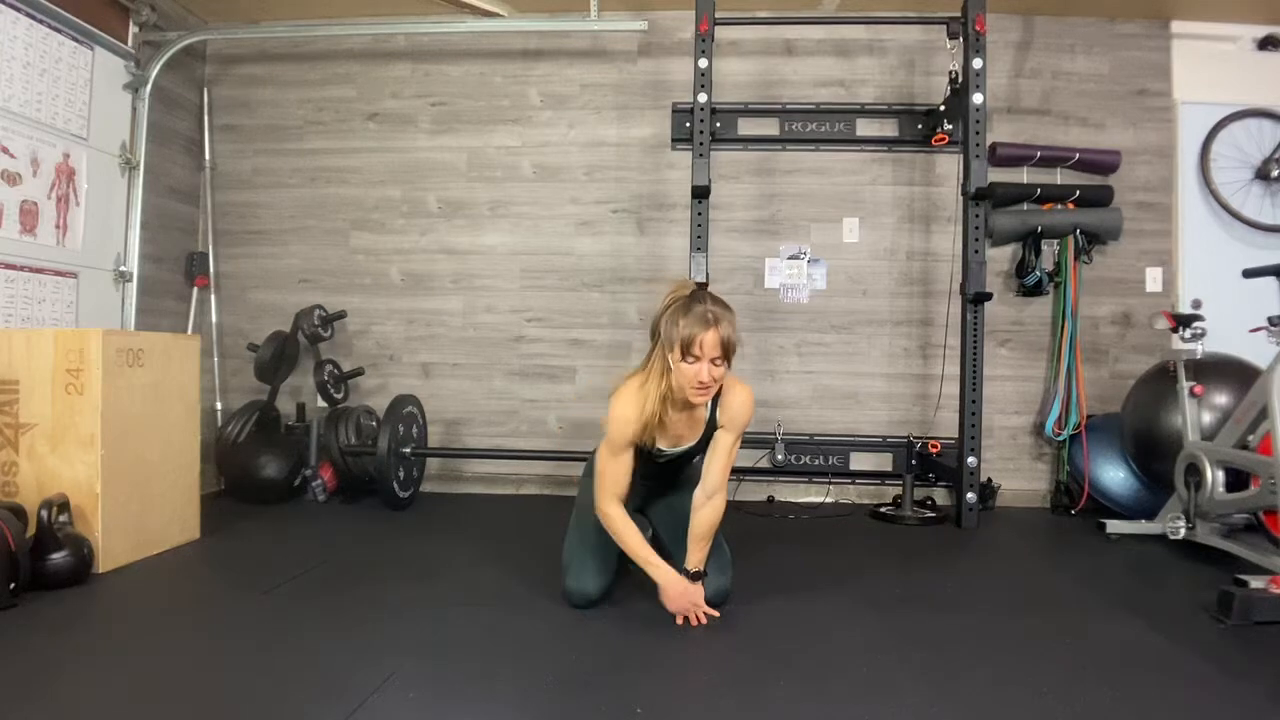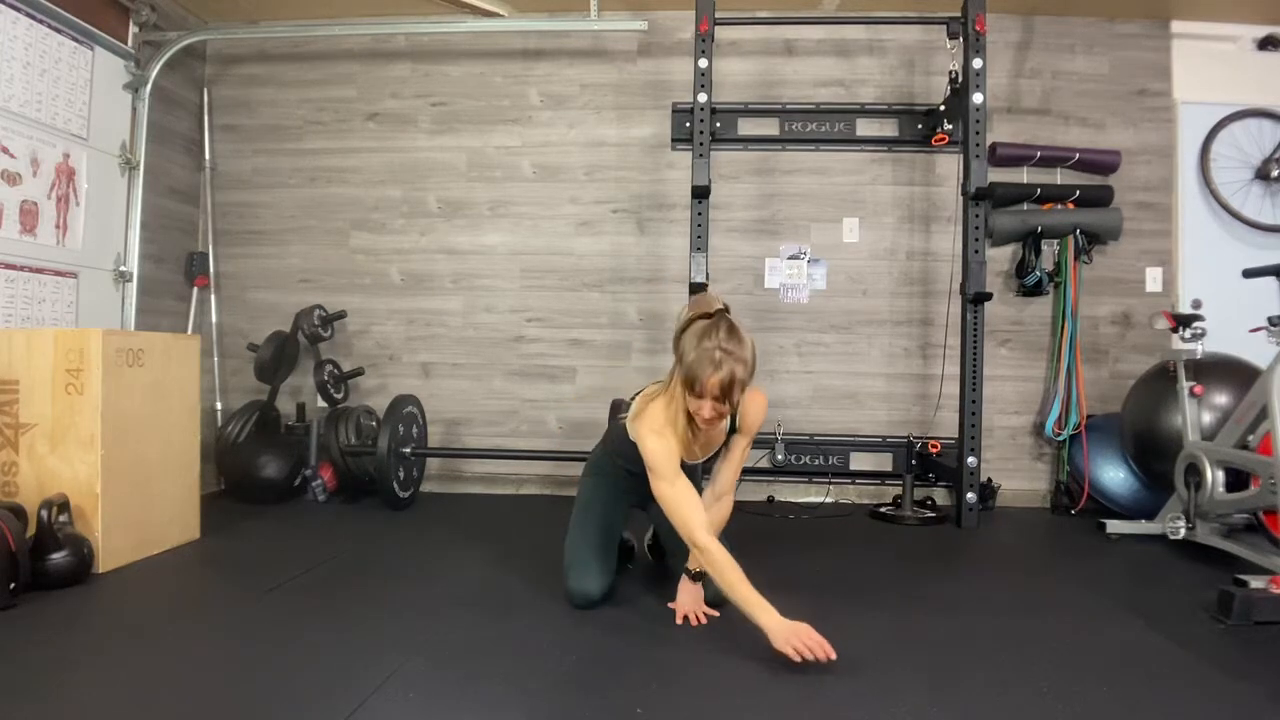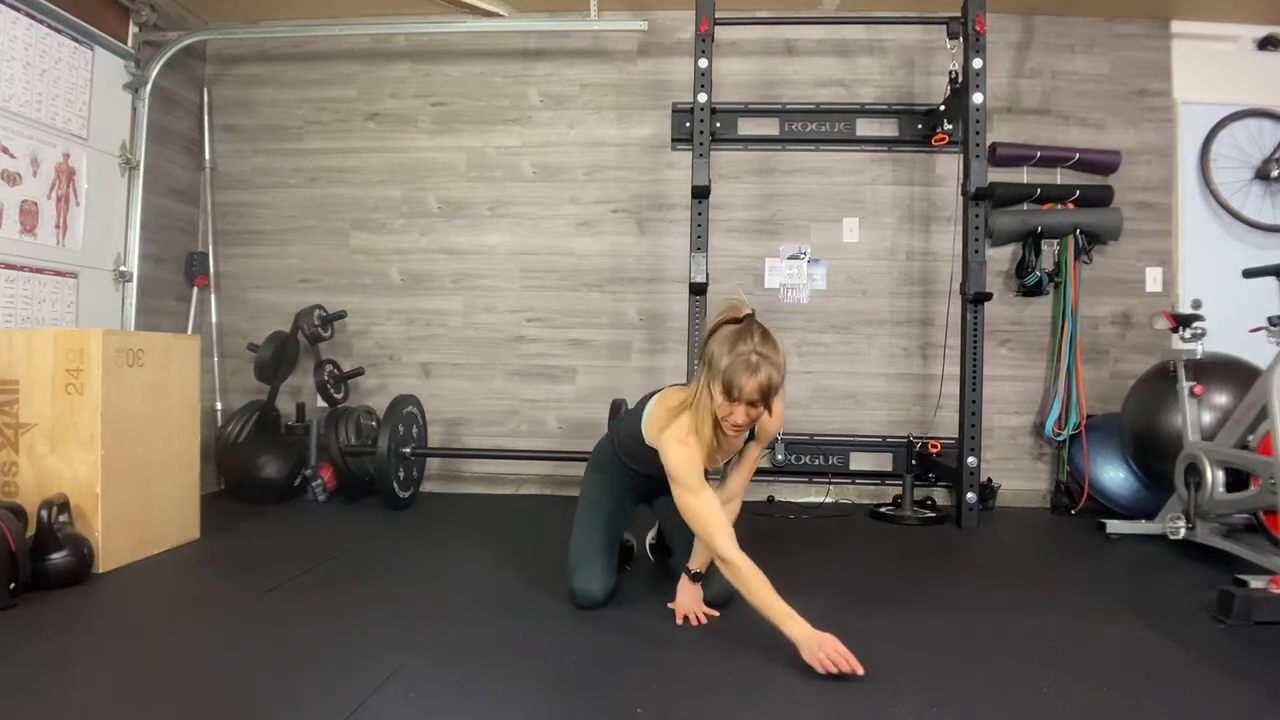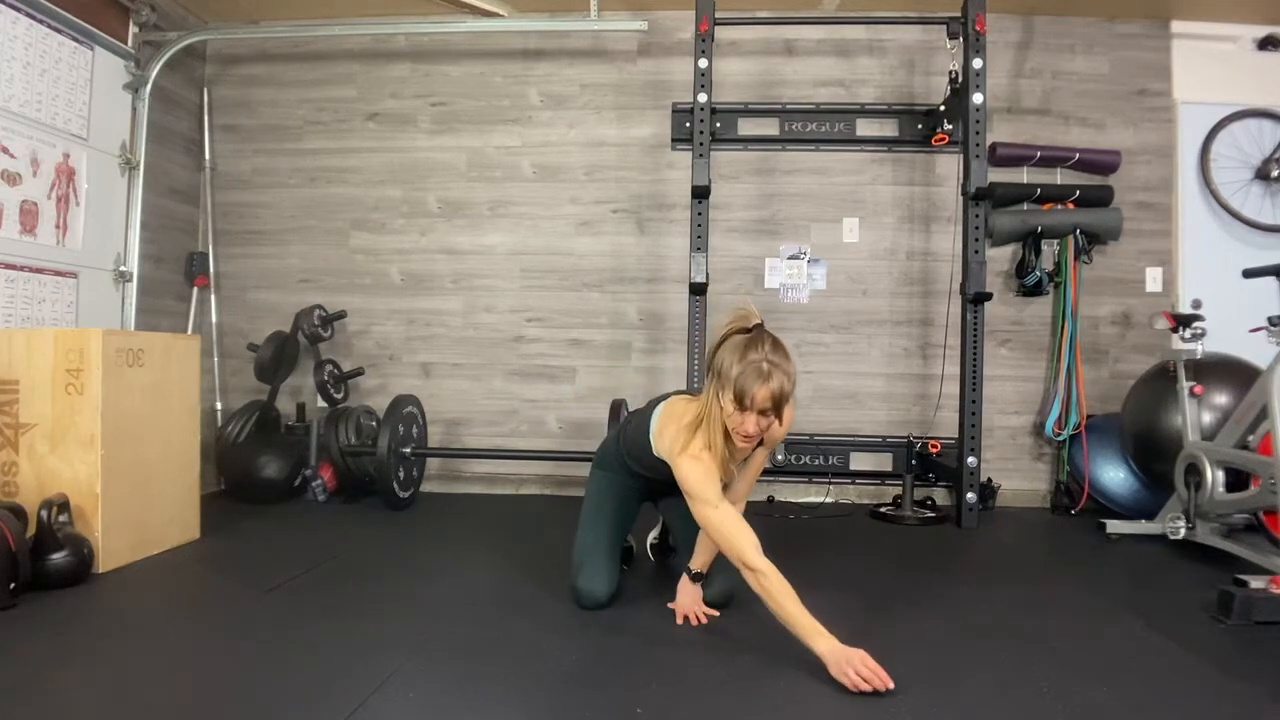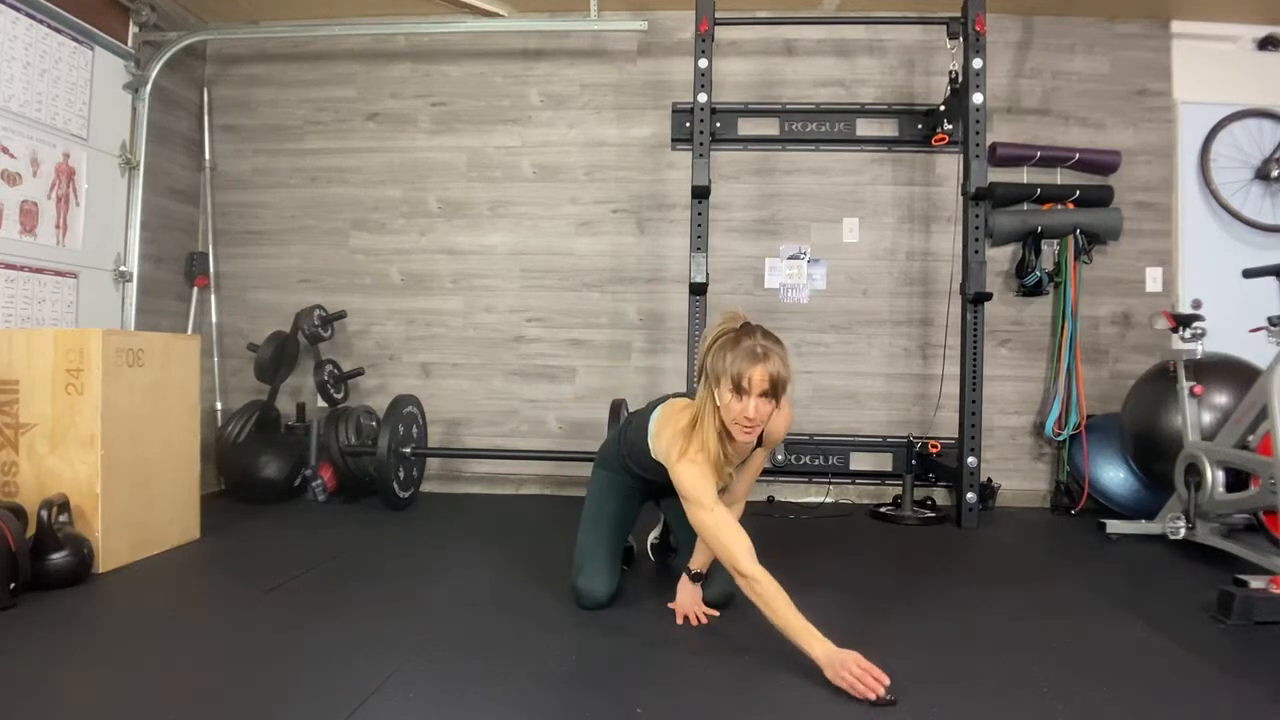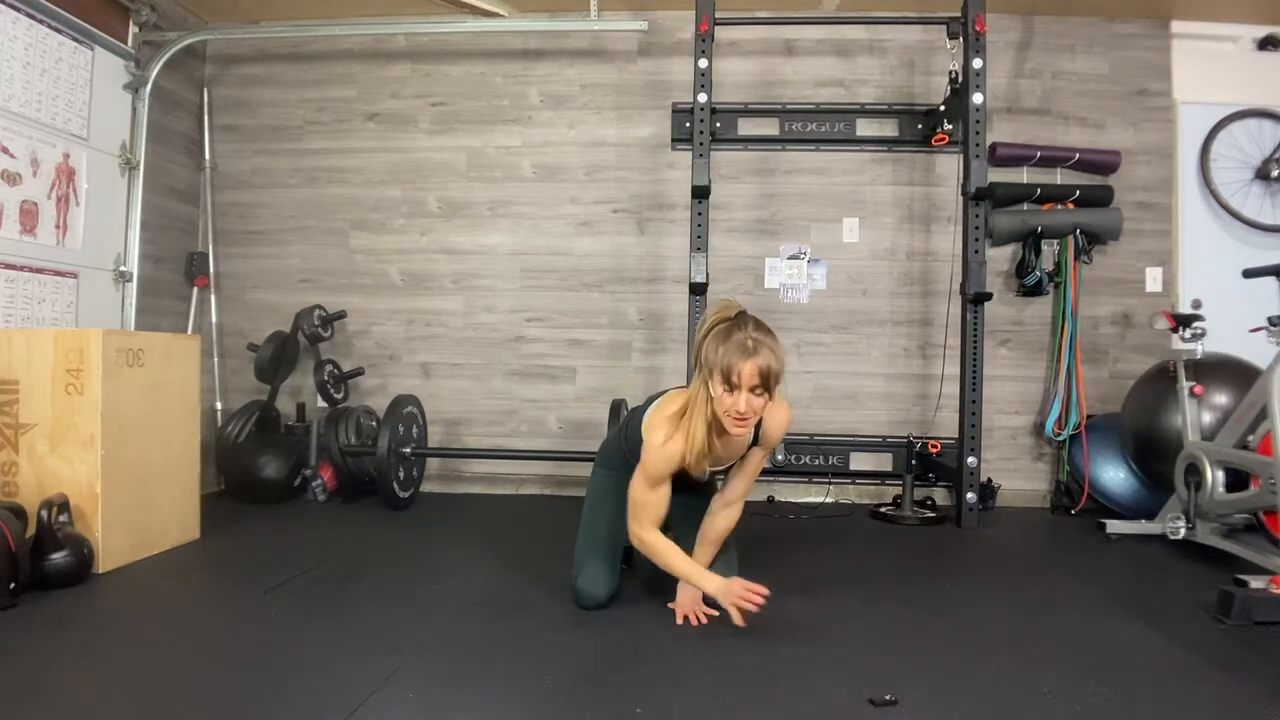
dt=0.3s
person 1, frame 1
left shoulder: (736, 401)
right shoulder: (631, 403)
left elbow: (711, 495)
right elbow: (607, 504)
left wrist: (690, 575)
right wrist: (662, 574)
left hip: (678, 483)
right hip: (620, 478)
left knee: (715, 585)
right knee: (583, 591)
left ankle: (666, 550)
right ankle: (619, 547)
person 1, frame 2
left shoulder: (752, 407)
right shoulder: (657, 424)
left elbow: (720, 497)
right elbow: (703, 541)
left wrist: (691, 576)
right wrist: (775, 624)
left hip: (680, 481)
right hip: (615, 475)
left knee: (716, 586)
right knee: (585, 591)
left ankle: (660, 544)
right ankle: (616, 544)
person 1, frame 3
left shoulder: (769, 415)
right shoulder: (679, 432)
left elbow: (729, 500)
right elbow: (727, 552)
left wrist: (693, 575)
right wrist: (802, 635)
left hip: (676, 479)
right hip: (619, 470)
left knee: (714, 592)
right knee: (588, 591)
left ankle: (663, 542)
right ankle: (617, 544)
person 1, frame 4
left shoulder: (774, 423)
right shoulder: (691, 446)
left elbow: (732, 504)
right elbow: (753, 564)
left wrist: (693, 575)
right wrist: (830, 650)
left hip: (677, 481)
right hip: (623, 470)
left knee: (718, 590)
right knee: (593, 592)
left ankle: (666, 540)
right ankle: (618, 541)
person 1, frame 5
left shoulder: (774, 424)
right shoulder: (688, 443)
left elbow: (731, 505)
right elbow: (747, 571)
left wrist: (692, 575)
right wrist: (827, 655)
right hip: (626, 469)
left knee: (719, 584)
right knee: (594, 593)
left ankle: (670, 537)
right ankle: (620, 537)
person 1, frame 6
left shoulder: (774, 420)
right shoulder: (671, 433)
left elbow: (729, 502)
right elbow: (642, 531)
left wrist: (689, 578)
right wrist: (713, 585)
left hip: (692, 480)
right hip: (624, 466)
left knee: (718, 582)
right knee: (591, 593)
right ankle: (616, 546)
